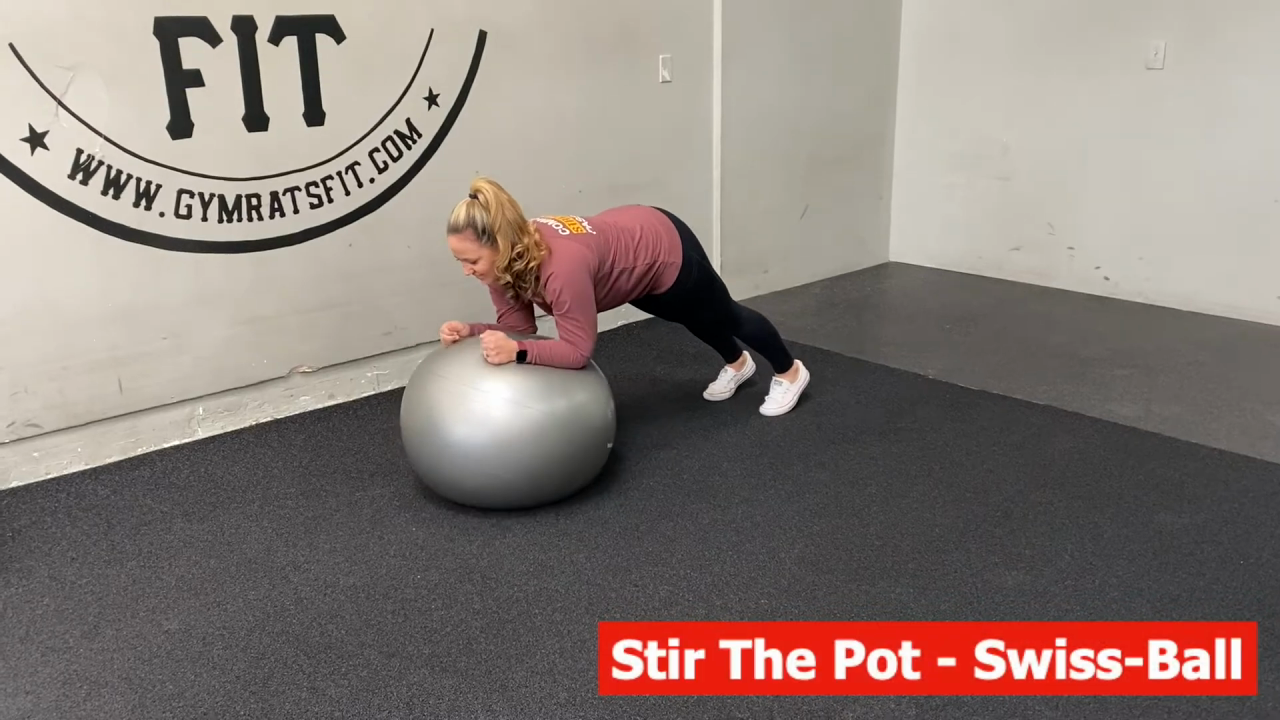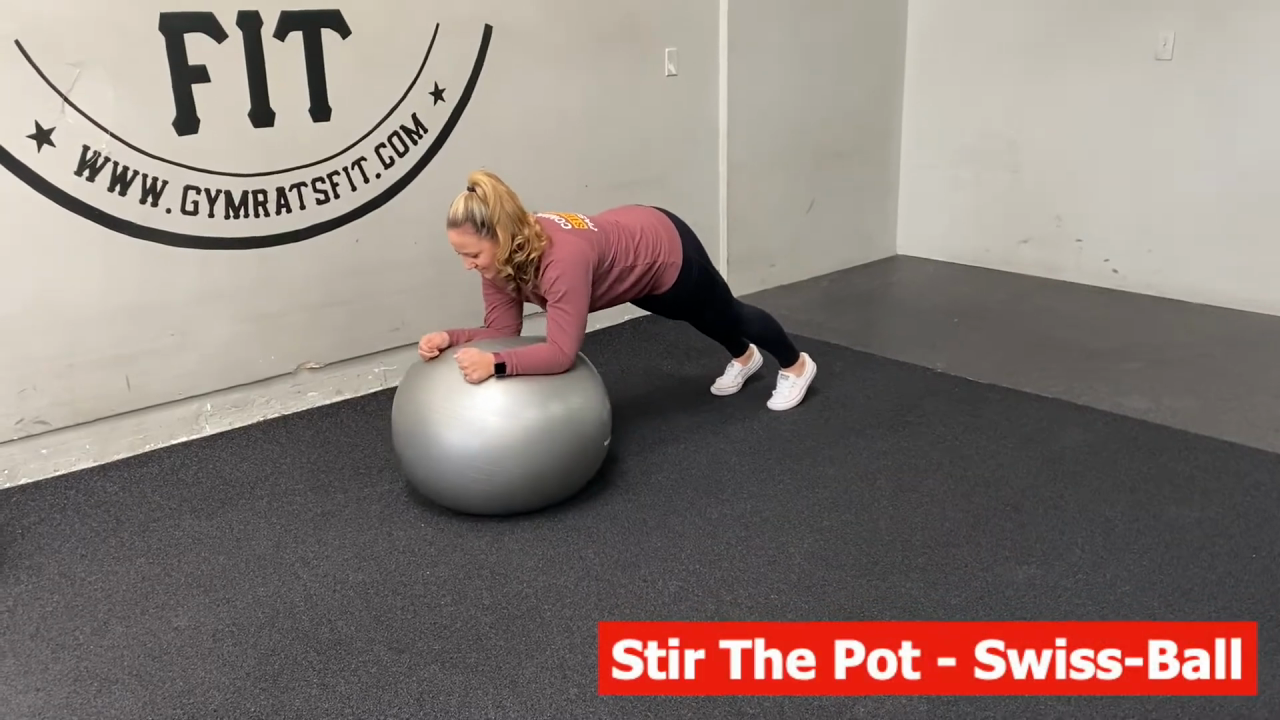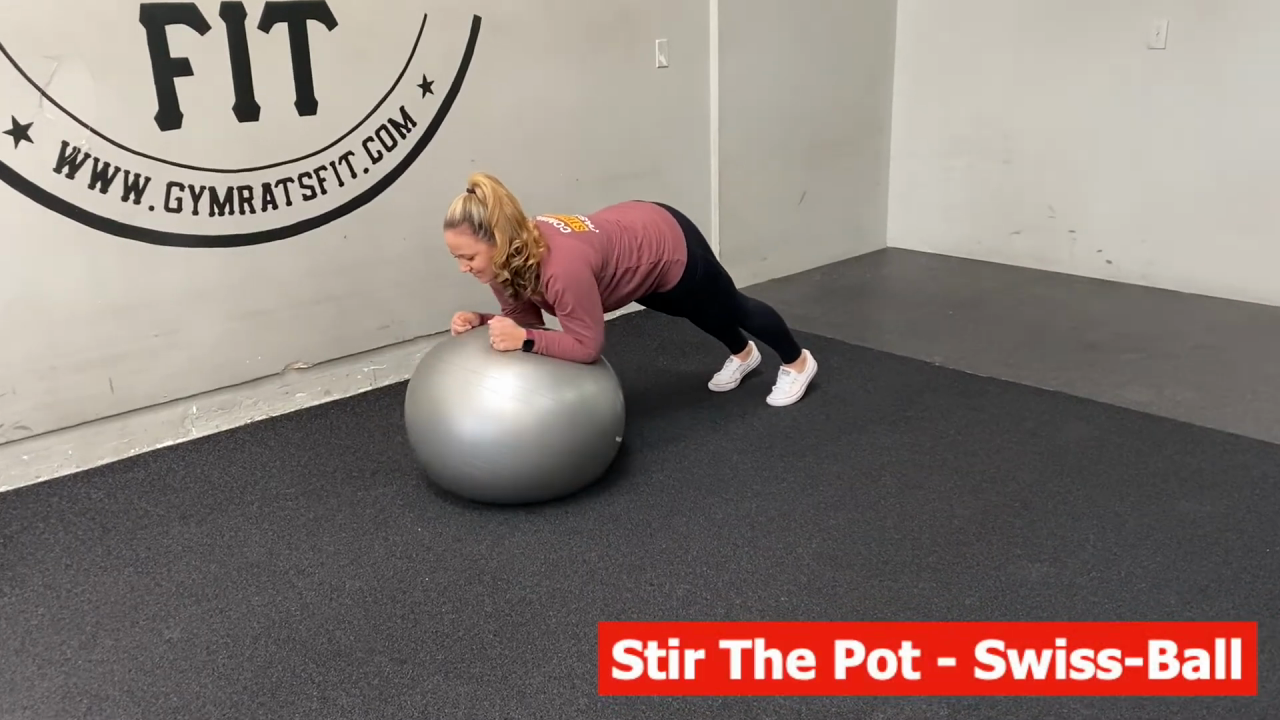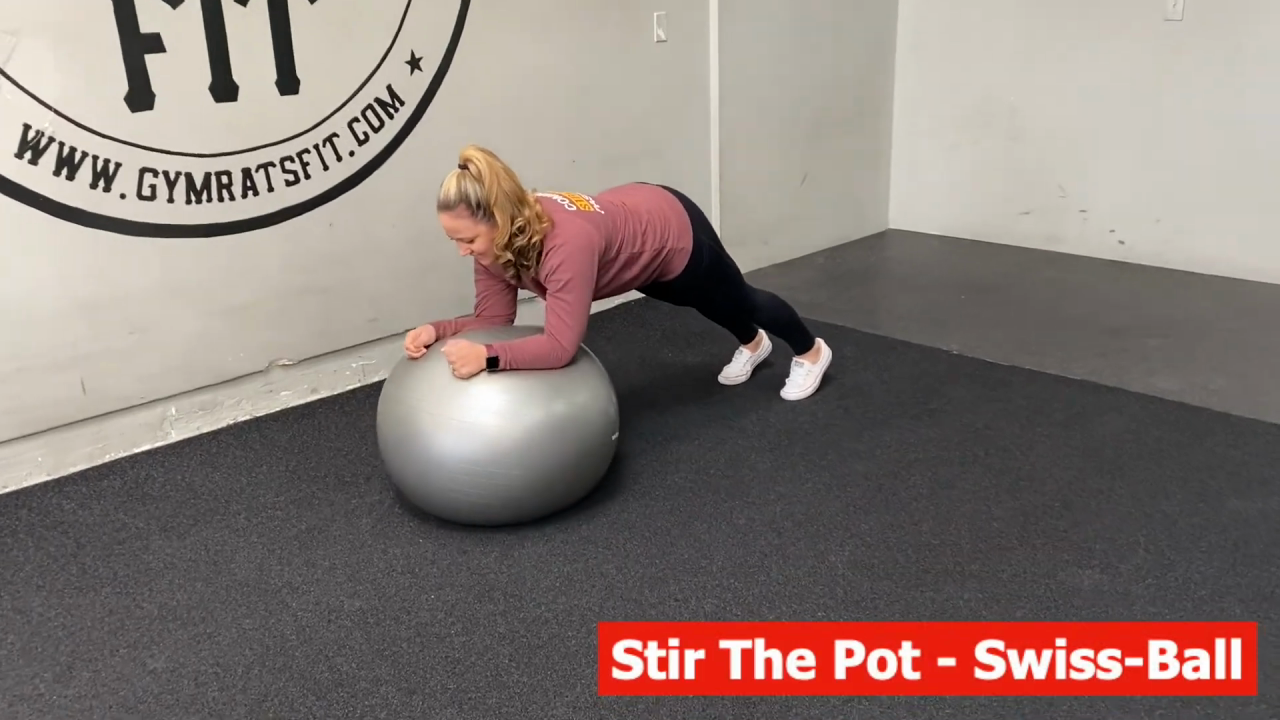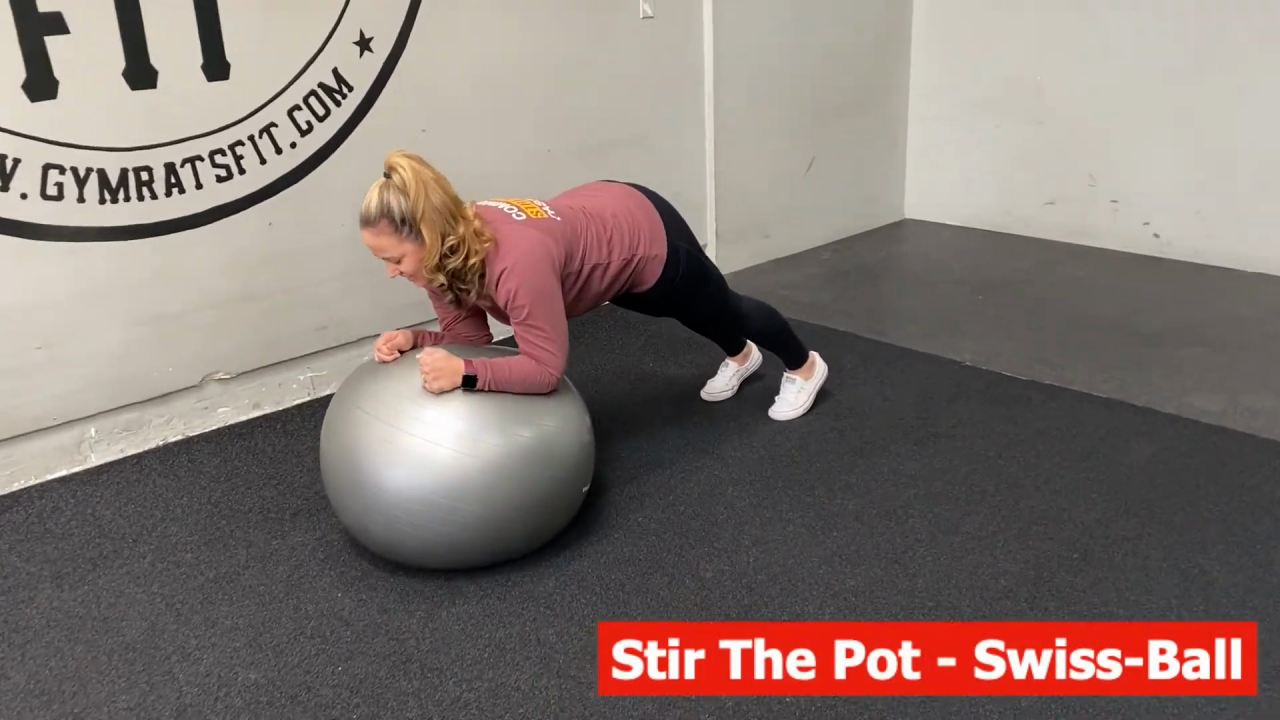
dt=1s
person 1, frame 1
left shoulder: (563, 265)
right shoulder: (504, 257)
left elbow: (579, 350)
right elbow: (517, 328)
left wrist: (516, 351)
right wrist: (470, 331)
left hip: (666, 252)
right hip: (627, 234)
left knee: (721, 314)
right knee: (690, 318)
left ankle: (789, 371)
right ankle: (737, 363)
person 1, frame 2
left shoulder: (563, 258)
right shoulder: (499, 256)
left elbow: (562, 351)
right elbow: (501, 330)
left wrist: (495, 364)
right wrist: (451, 337)
left hip: (666, 253)
right hip: (628, 237)
left knee: (724, 313)
right knee: (701, 316)
left ankle: (796, 365)
right ankle: (744, 357)
person 1, frame 3
left shoulder: (563, 265)
right shoulder: (503, 256)
left elbow: (587, 346)
right elbow: (525, 320)
left wrist: (522, 338)
right wrist: (480, 320)
left hip: (670, 249)
right hip: (632, 228)
left knee: (729, 306)
right knee: (699, 310)
left ankle: (797, 361)
right ankle: (742, 353)
person 1, frame 4
left shoulder: (567, 242)
right shoulder: (494, 237)
left elbow: (561, 344)
right elbow: (492, 318)
left wrist: (486, 356)
right wrist: (439, 330)
left hip: (675, 235)
right hip: (631, 214)
left knee: (735, 299)
right knee: (711, 303)
left ankle: (811, 351)
right ankle: (753, 344)
person 1, frame 5
left shoulder: (517, 261)
right shoulder: (442, 252)
left elbow: (545, 368)
right elbow: (468, 335)
left wrist: (463, 372)
right wrist: (415, 339)
left hip: (646, 240)
left knee: (719, 307)
right knee: (694, 311)
left ankle: (804, 366)
right ankle: (741, 356)
